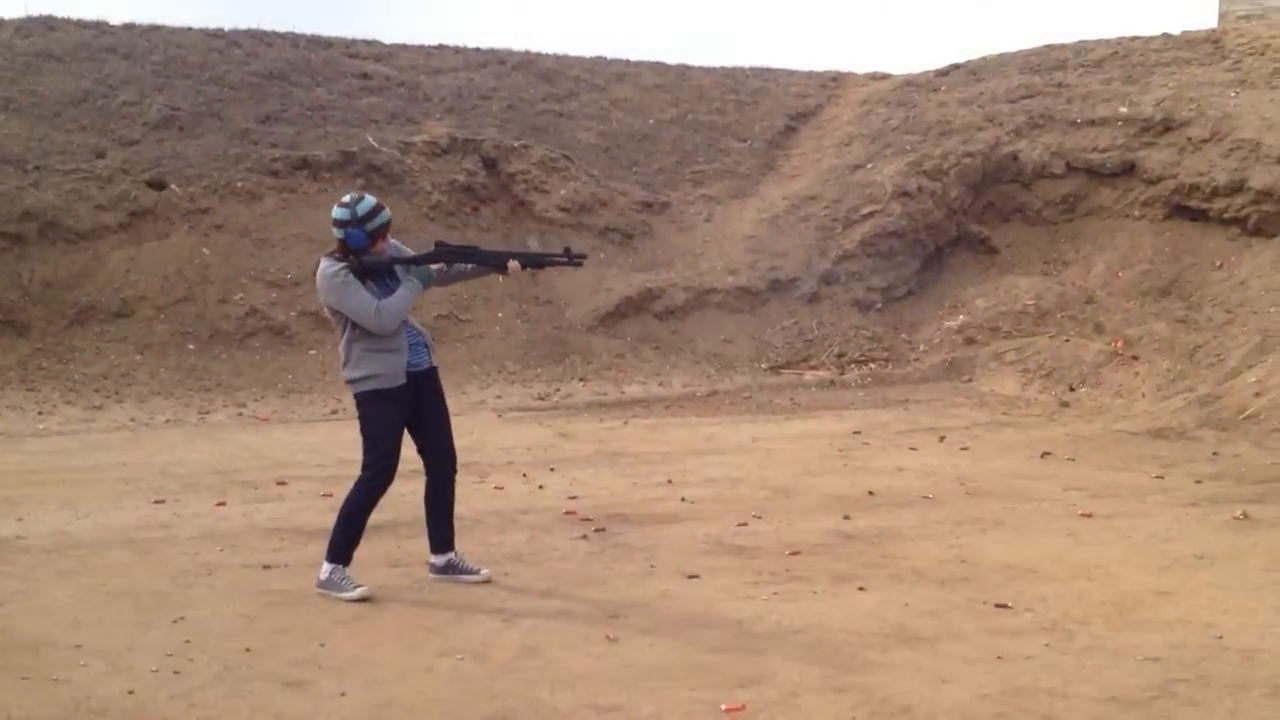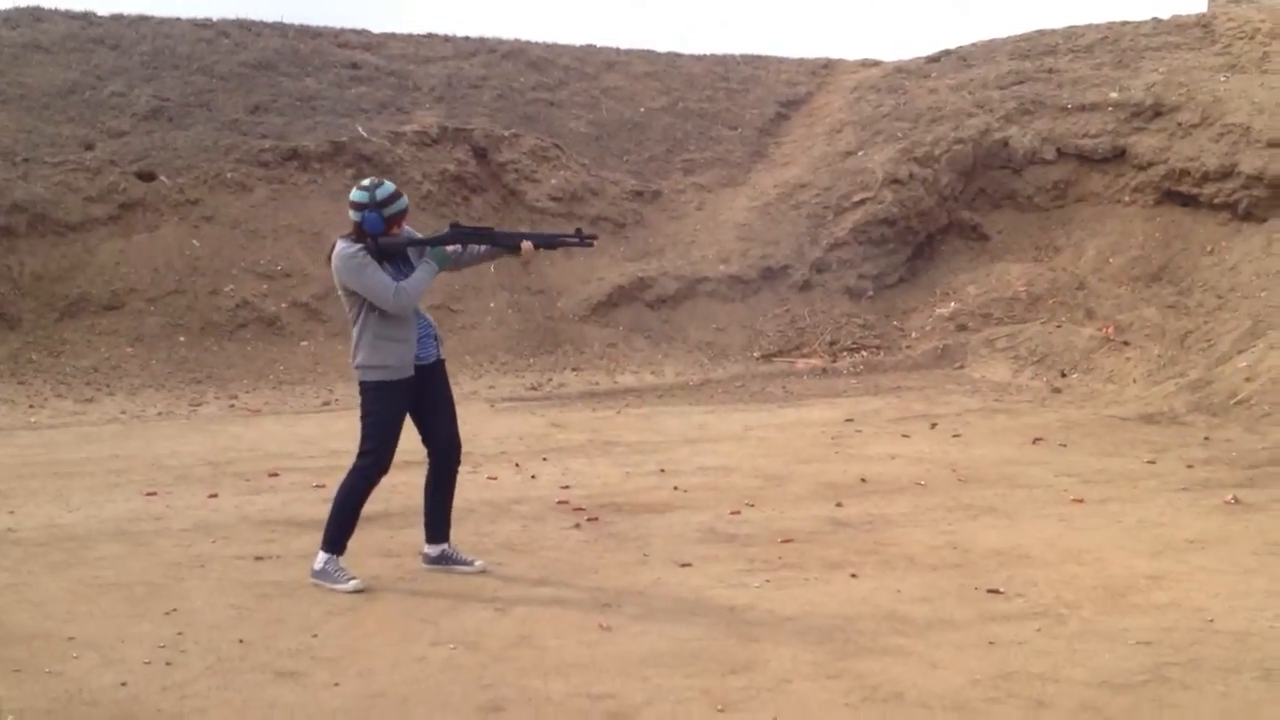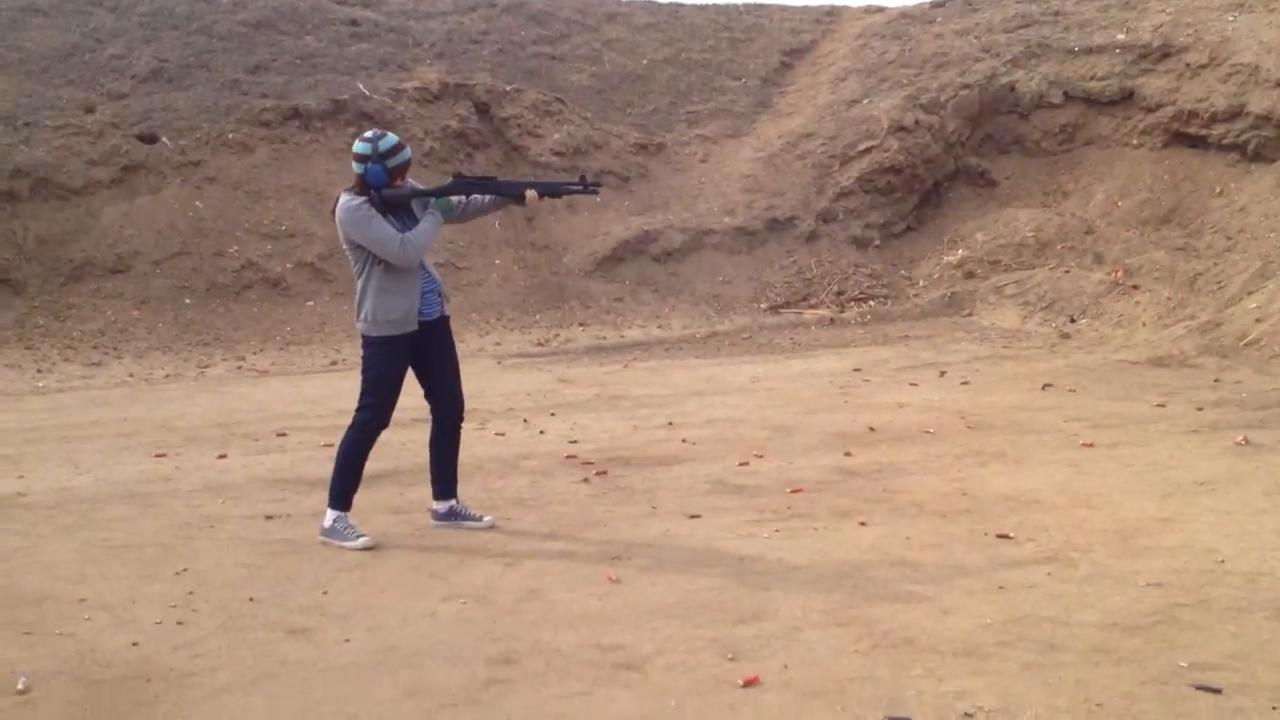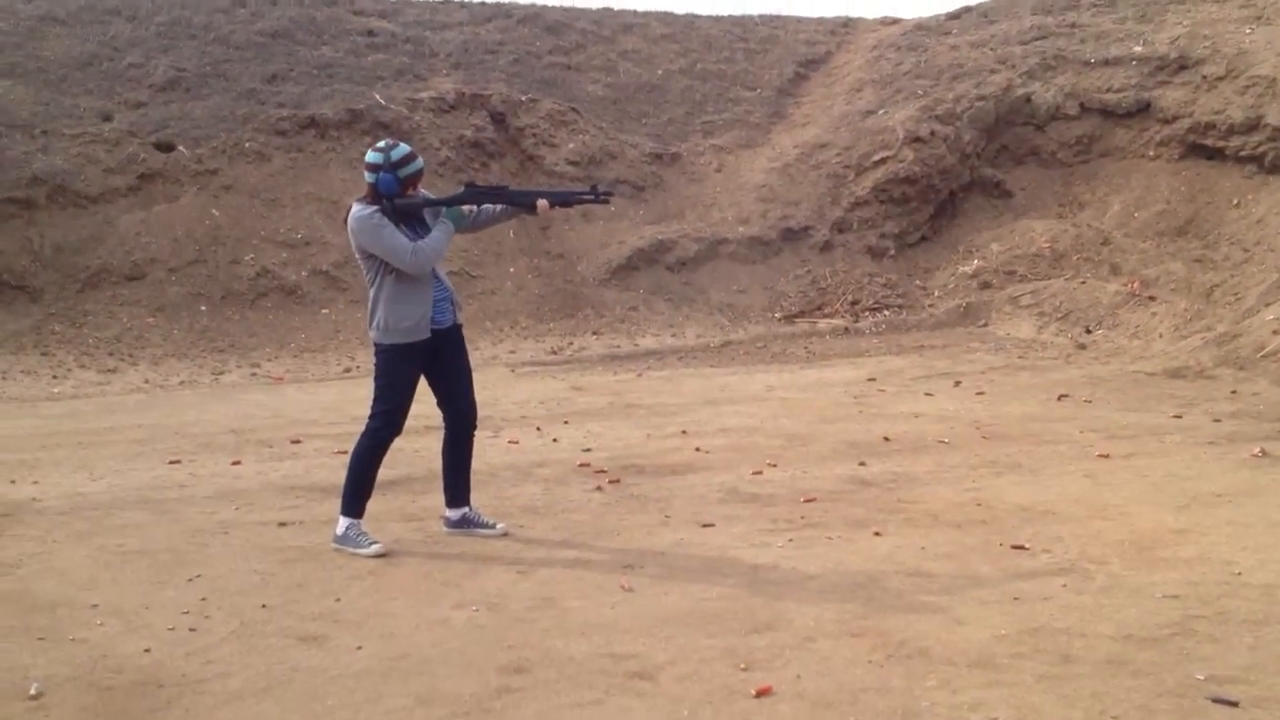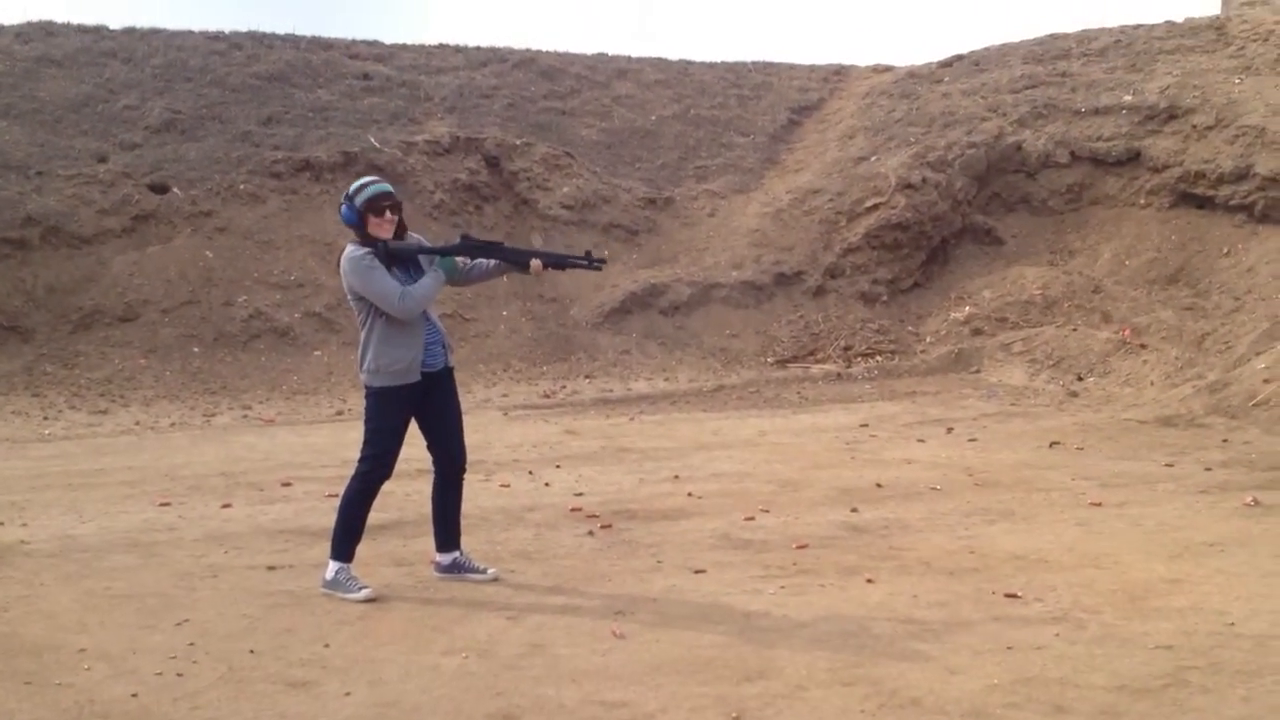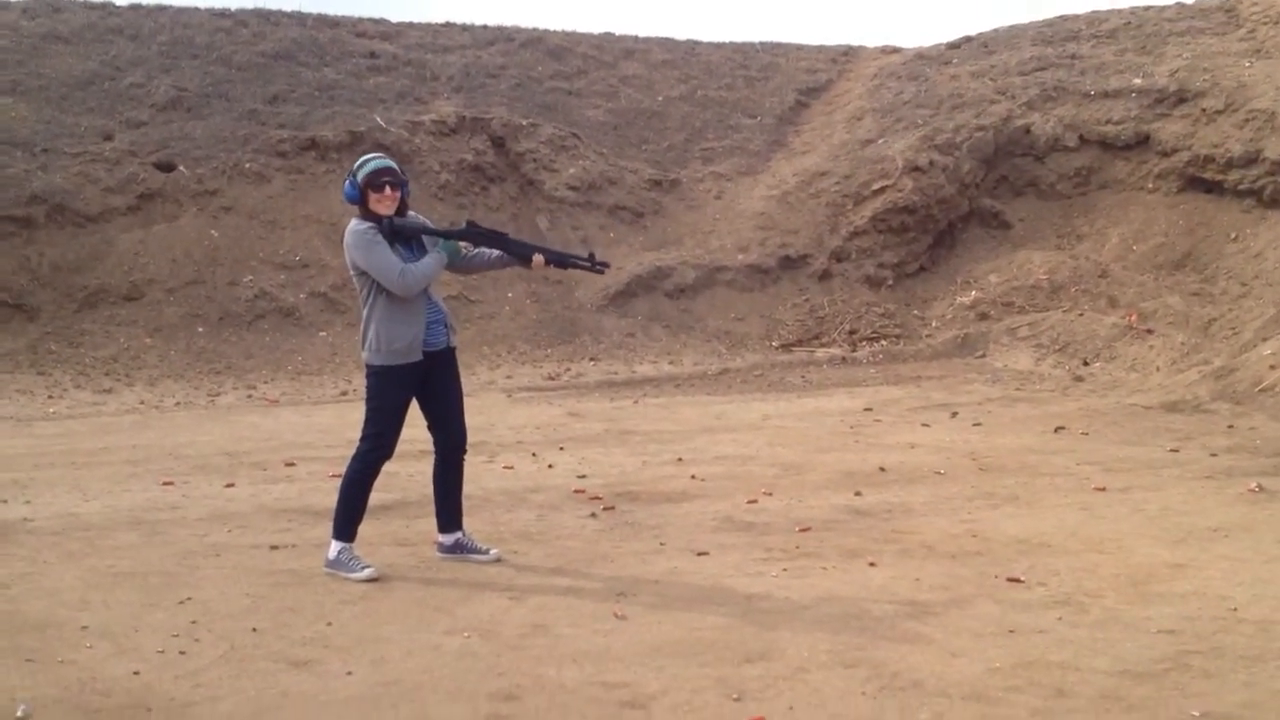
dt=0.5s
person 1, frame 1
left shoulder: (389, 253)
right shoulder: (333, 273)
left elbow: (440, 273)
right elbow: (380, 319)
left wrist: (493, 265)
right wrist: (414, 282)
left hip: (420, 371)
right hip: (379, 382)
left knee: (443, 464)
right knee: (378, 475)
left ankle: (443, 557)
right ankle: (333, 569)
person 1, frame 2
left shoulder: (400, 240)
right shoulder: (349, 256)
left elbow: (453, 256)
right elbow: (398, 300)
left wrist: (506, 247)
right wrist: (429, 264)
left hip: (426, 362)
right hip: (385, 372)
left knee: (447, 452)
right knee: (373, 463)
left ankle: (437, 547)
right ankle: (327, 560)
person 1, frame 3
right shoulder: (352, 209)
left elbow: (458, 209)
right elbow: (404, 251)
left wrist: (510, 196)
right wrist: (434, 214)
left hip: (430, 317)
right hip: (388, 327)
left knee: (450, 409)
right knee: (372, 418)
left ankle: (446, 504)
right ankle: (335, 517)
person 1, frame 4
right shoulder: (364, 218)
left elbow: (469, 218)
right elbow: (415, 260)
left wrist: (522, 206)
right wrist: (445, 223)
left hip: (443, 326)
right hip: (400, 335)
left knee: (463, 417)
right knee: (384, 426)
left ankle: (458, 511)
right ankle: (348, 524)
person 1, frame 5
left shoulder: (410, 244)
right shoulder: (357, 259)
left elbow: (461, 272)
right elbow: (403, 305)
left wrist: (514, 263)
right wrist: (439, 272)
left hip: (435, 369)
right hip: (391, 378)
left knee: (452, 462)
right knee: (374, 469)
left ankle: (448, 556)
right ankle: (337, 569)
person 1, frame 6
left shoulder: (414, 224)
right shoulder: (360, 234)
left elbow: (462, 260)
right elbow: (404, 282)
left wrist: (517, 256)
right wrist: (440, 253)
left hip: (437, 349)
right hip: (392, 357)
left knee: (453, 442)
right knee: (375, 449)
left ankle: (451, 536)
right ankle: (340, 548)
